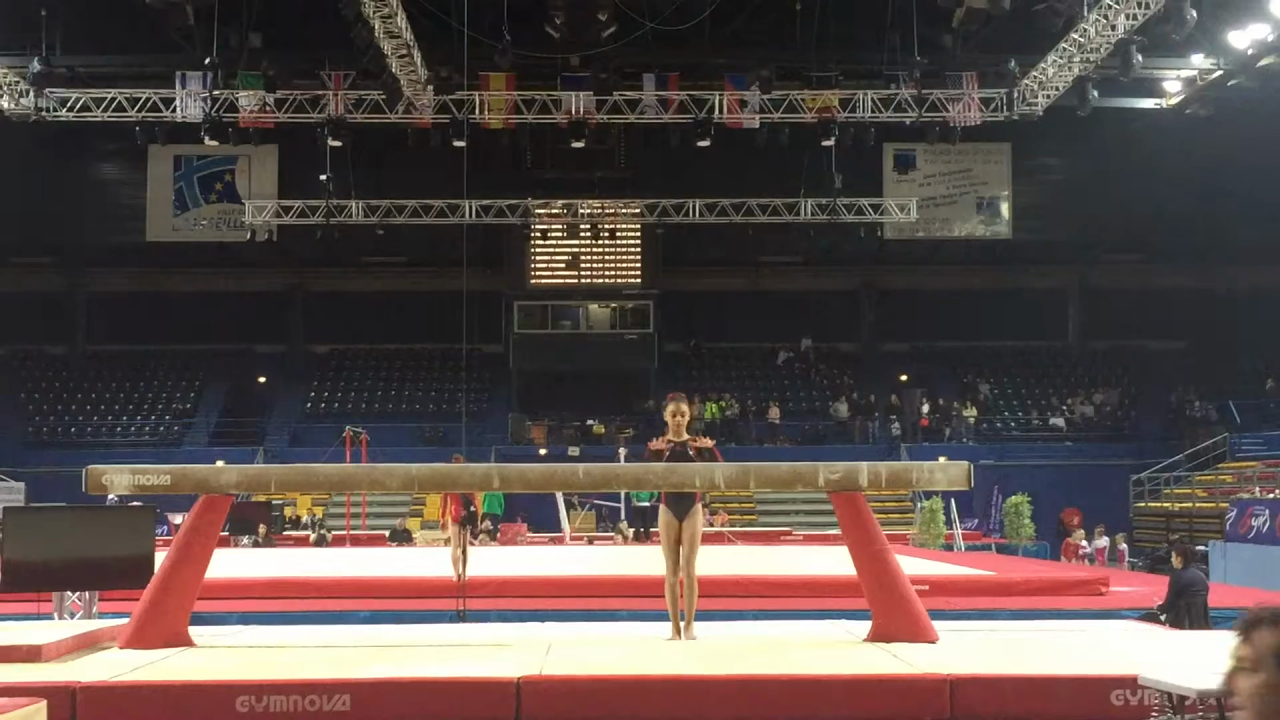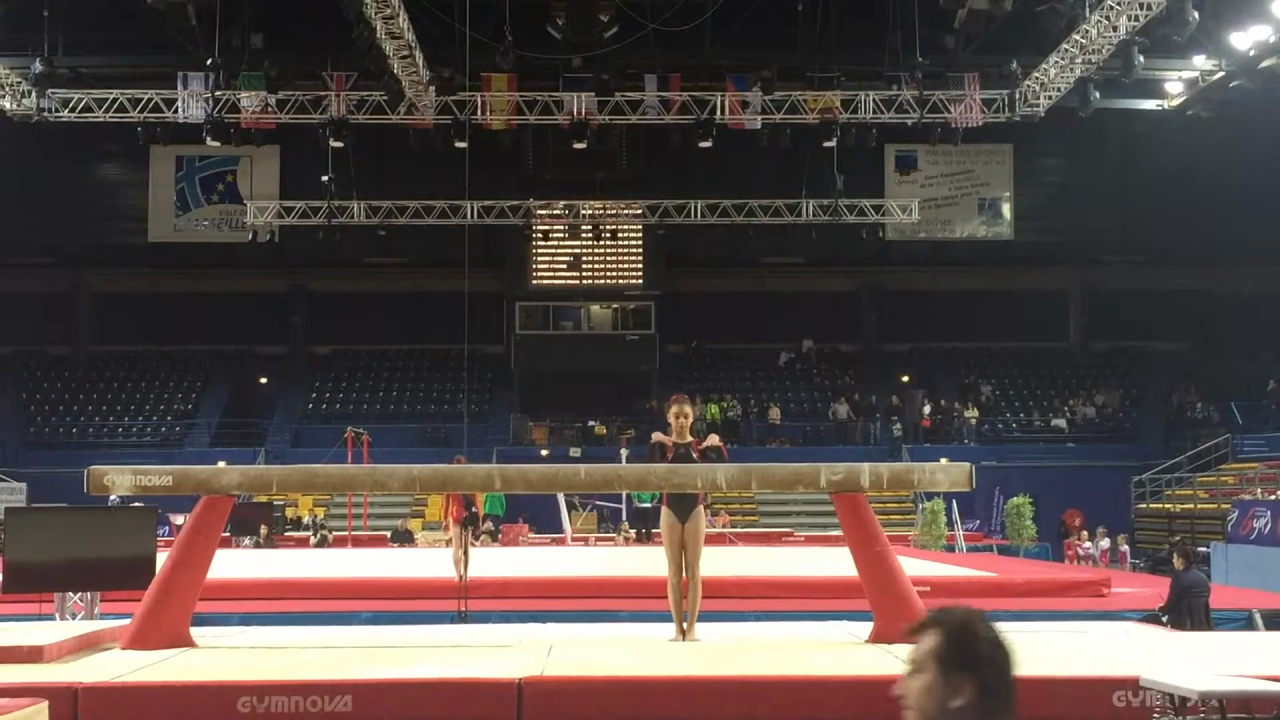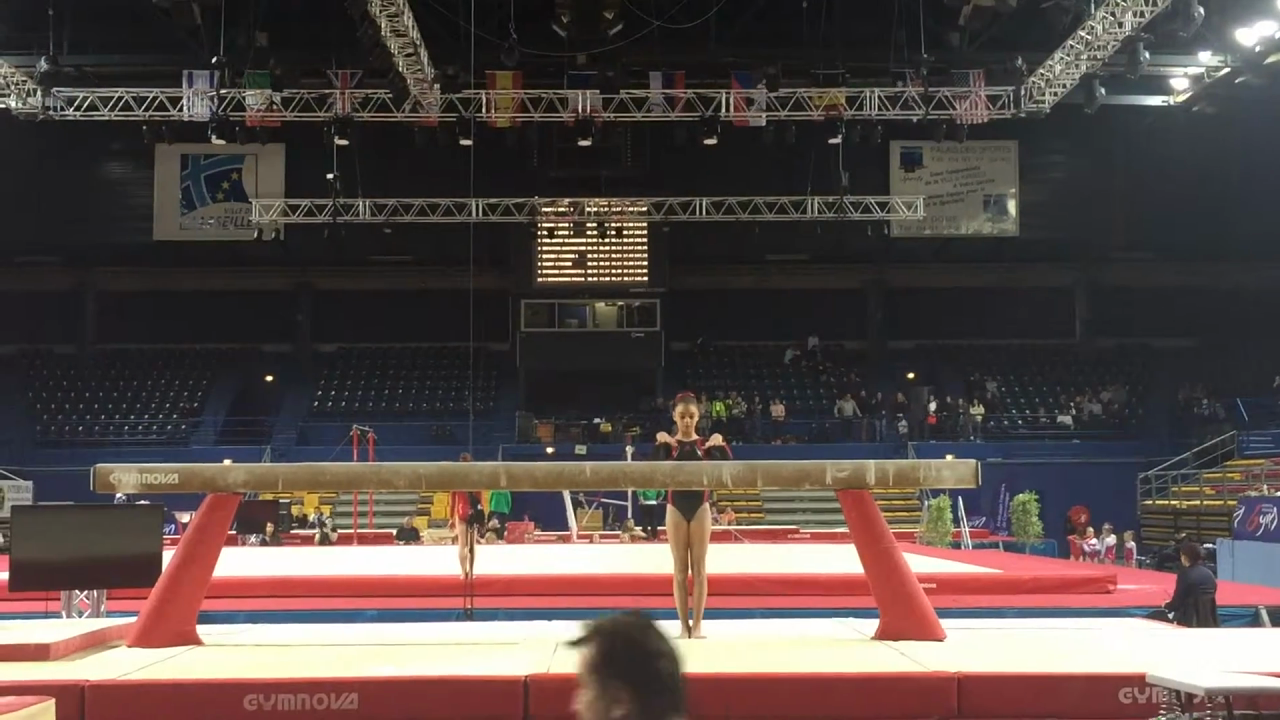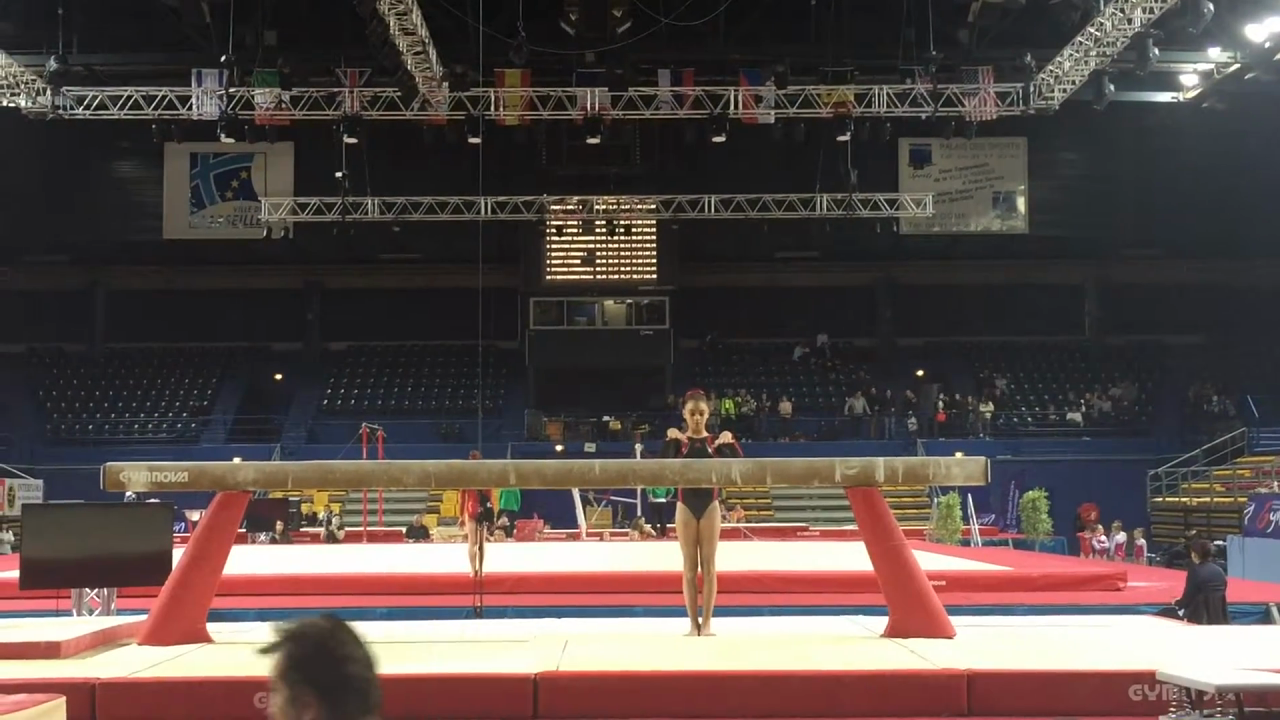
dt=0.5s
person 1, frame 1
left shoulder: (697, 444)
right shoulder: (659, 444)
left wrist: (709, 449)
right wrist: (654, 452)
left hip: (692, 509)
right hip: (668, 509)
left knee: (688, 568)
right knee: (672, 570)
left ankle: (688, 626)
right ankle: (675, 627)
person 1, frame 2
left shoulder: (700, 446)
right shoulder: (663, 445)
left wrist: (717, 444)
right wrist: (654, 443)
left hip: (694, 511)
right hip: (670, 511)
left knee: (693, 570)
right knee: (674, 571)
left ankle: (691, 628)
right ankle: (678, 628)
person 1, frame 3
left shoulder: (706, 445)
right shoulder: (666, 448)
left wrist: (721, 445)
right wrist: (659, 444)
left hip: (700, 509)
right hip: (676, 509)
left knee: (698, 570)
right knee: (681, 571)
left ankle: (697, 624)
right ankle: (683, 624)
person 1, frame 4
left shoulder: (716, 441)
right shoulder: (678, 441)
left wrist: (730, 441)
right wrist: (670, 439)
left hip: (709, 506)
right hip: (685, 506)
left knee: (708, 566)
right knee: (689, 566)
left ankle: (706, 623)
right ankle: (693, 623)
